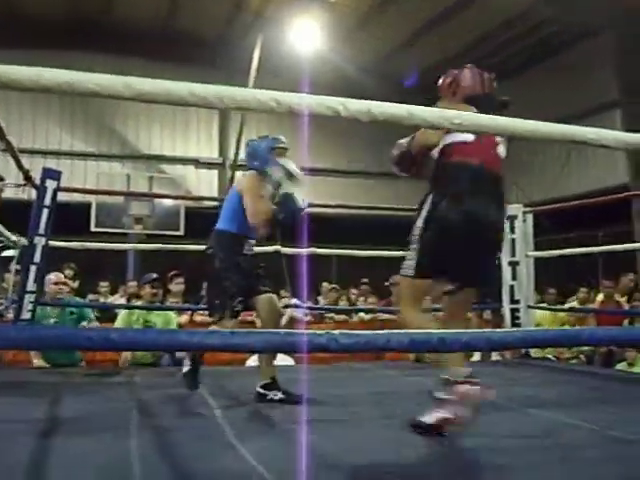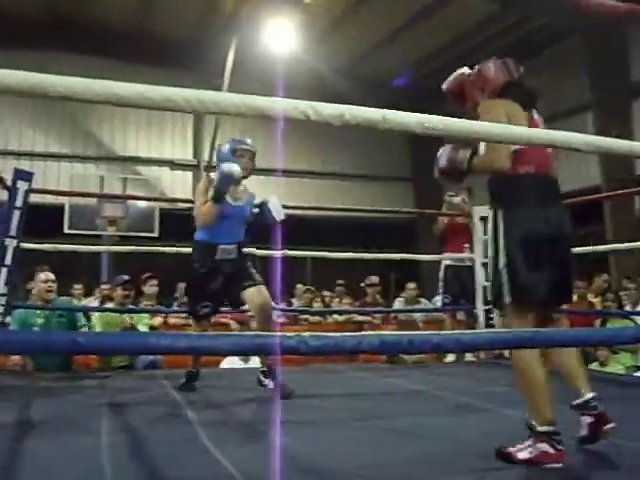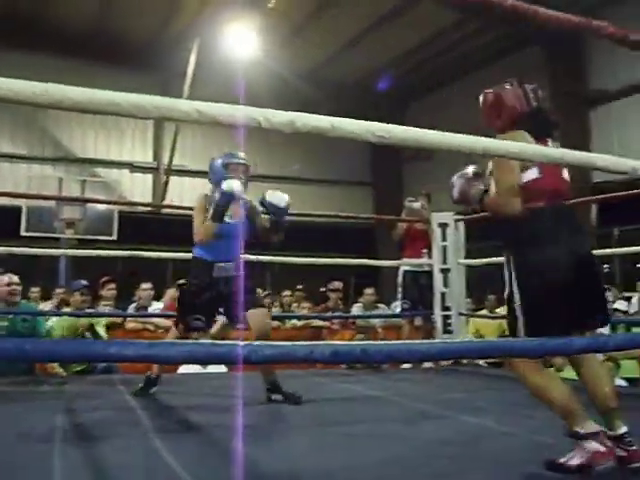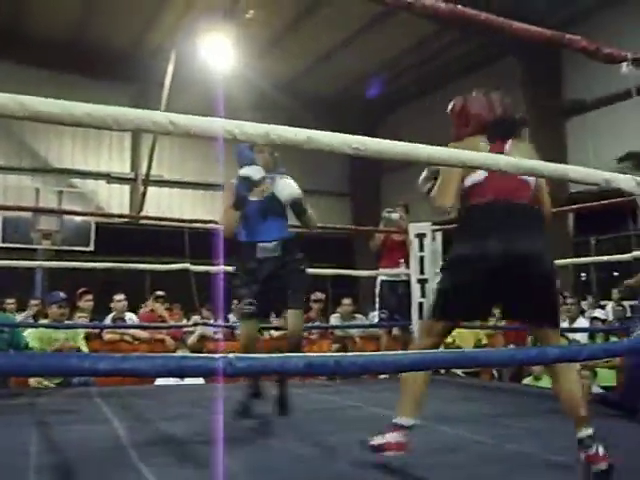
dt=0.3s
person 1, frame 1
left shoulder: (453, 112)
left elbow: (424, 140)
left wrist: (404, 151)
left hip: (450, 206)
right hip: (489, 213)
left knee: (408, 299)
right knee: (457, 314)
left ankle: (458, 385)
right ankle: (459, 388)
person 1, frame 2
left shoulder: (493, 108)
right shoulder: (529, 113)
left elbow: (499, 161)
left wrist: (461, 161)
left hip: (520, 217)
right hip: (553, 216)
left knee: (518, 329)
right knee: (546, 322)
left ankle: (545, 438)
right ankle: (589, 405)
person 1, frame 3
left shoulder: (506, 144)
right shoulder: (552, 145)
left elbow: (510, 205)
left wrist: (476, 195)
left hip: (534, 252)
right hip: (574, 245)
left knee: (525, 362)
right knee: (584, 350)
left ankle: (589, 436)
person 1, frame 4
left shoulder: (460, 149)
right shoulder: (525, 150)
left elbow: (445, 201)
right elbow: (545, 210)
left wrist: (435, 189)
left hip: (476, 248)
right hip: (529, 247)
left knee: (426, 340)
right knee: (553, 347)
left ankle: (399, 431)
right ankle: (589, 445)
person 2, frame 1
left shoulder: (263, 184)
right shoulder: (253, 180)
right elbow: (256, 221)
left wrist: (281, 209)
right wrist: (275, 185)
left hip: (245, 255)
right hip: (225, 253)
left knee: (271, 313)
right knee: (229, 322)
left ankle: (267, 384)
right ankle: (193, 360)
person 2, frame 2
left shoulder: (248, 195)
right shoulder: (209, 183)
right elbow: (201, 221)
left wrist: (261, 217)
right wrist: (218, 192)
left hip: (236, 259)
right hip: (207, 259)
left knee: (263, 304)
right knee: (201, 324)
left ankle: (268, 371)
right ankle: (193, 372)
person 2, frame 3
left shoulder: (248, 206)
right shoulder: (206, 202)
left elbow: (271, 237)
right elbow: (201, 238)
left wrist: (277, 219)
right wrist: (219, 209)
left hip: (236, 275)
right hip: (204, 275)
left knee: (263, 328)
right knee: (182, 333)
left ankle: (273, 387)
right ankle: (153, 377)
person 2, frame 4
left shoulder: (283, 183)
right shoulder: (235, 187)
left elbow: (310, 224)
right elbow: (228, 231)
left wrist: (299, 206)
right wrist: (240, 198)
left hip: (286, 259)
right hip: (252, 262)
left knee: (294, 331)
right knee: (248, 334)
left ankle: (282, 387)
right ankle: (253, 389)
person 3, frame 1
left shoulder: (500, 217)
right shoulder: (475, 214)
left elbow: (504, 236)
right elbow: (464, 229)
left wrist: (495, 212)
right wrist: (472, 206)
left hip: (494, 263)
right hip: (476, 263)
left knee: (497, 307)
right knee: (476, 307)
left ankle: (496, 349)
right ankle: (477, 350)
person 3, frame 2
right shoulder: (447, 217)
right elbow: (437, 231)
left wrist: (468, 213)
right wrist: (445, 207)
left hip: (467, 264)
right hip: (450, 264)
left knee: (469, 308)
right knee: (449, 308)
left ankle: (469, 350)
right ankle: (450, 351)
person 3, frame 3
left shoulder: (431, 223)
right shoulder: (406, 222)
right elbow: (396, 236)
left wrist: (427, 220)
right wrist: (405, 211)
left hip: (425, 269)
right hip: (408, 268)
left knee: (427, 312)
right knee: (407, 311)
person 3, frame 4
left shoulder: (408, 234)
right shoulder: (384, 233)
right elbow: (374, 247)
left wrist: (406, 230)
right wrist: (383, 222)
left hip: (403, 279)
right hip: (386, 278)
left knee: (405, 320)
right knee: (385, 320)
